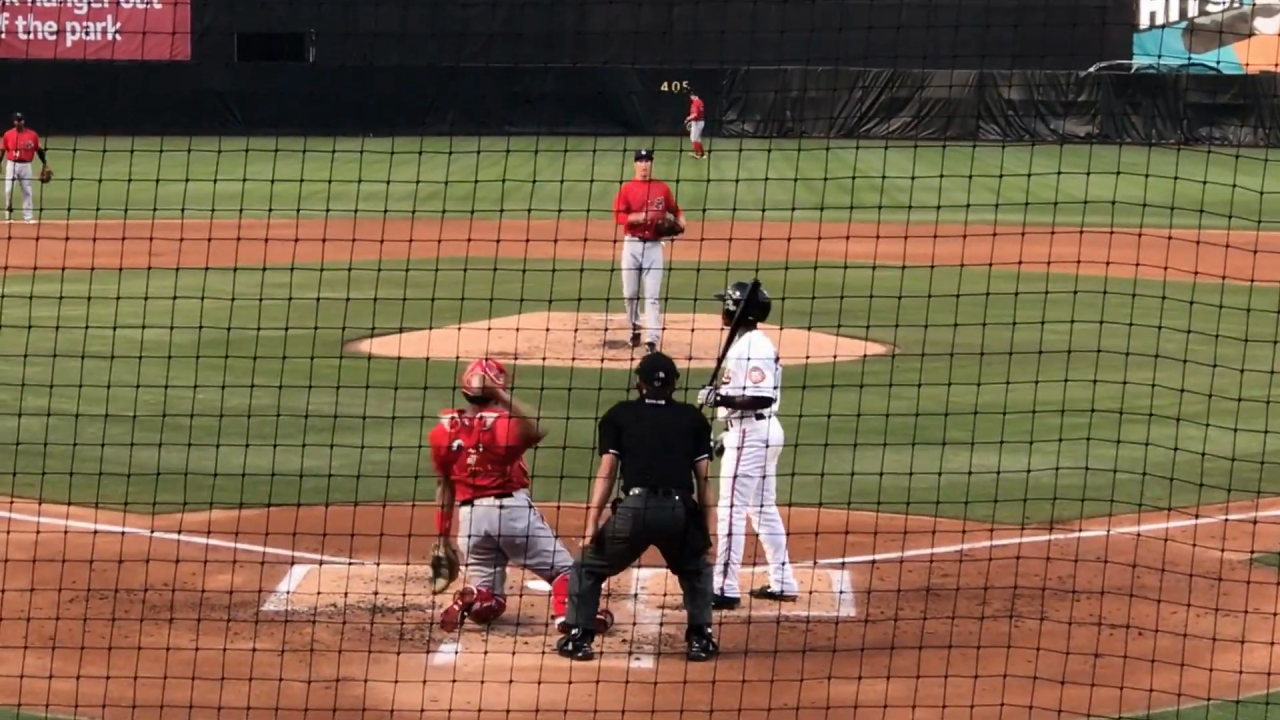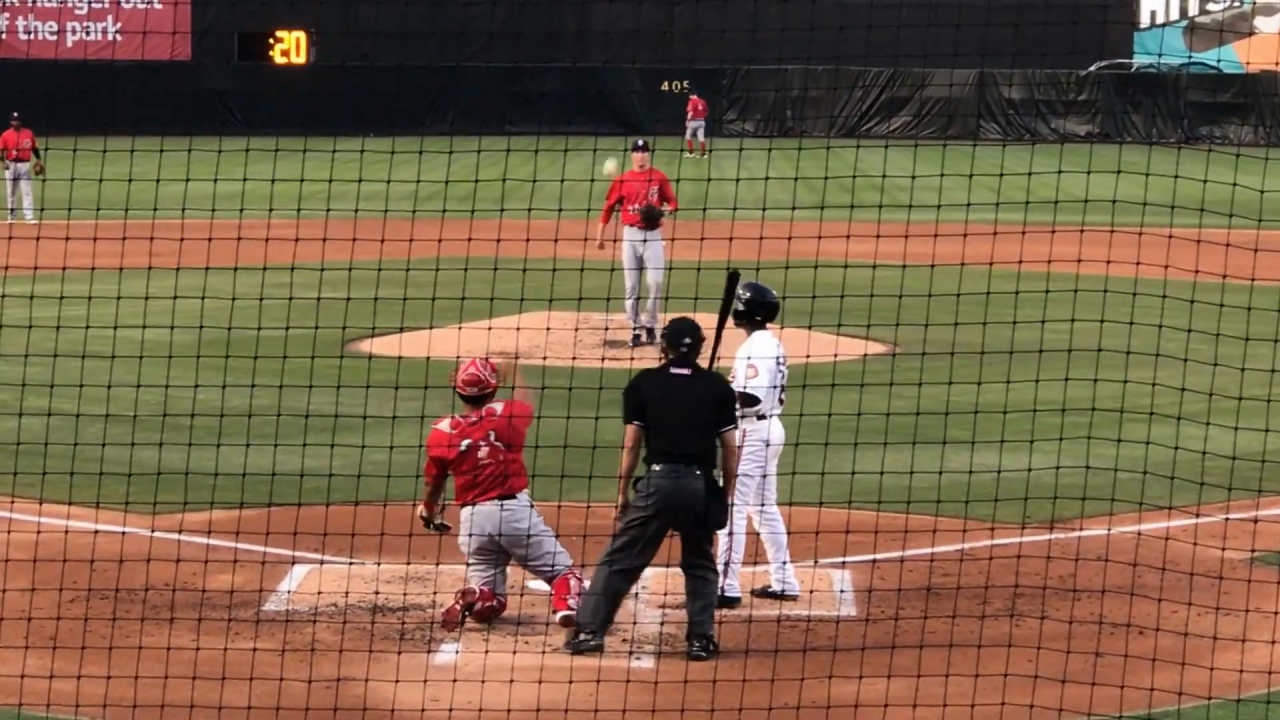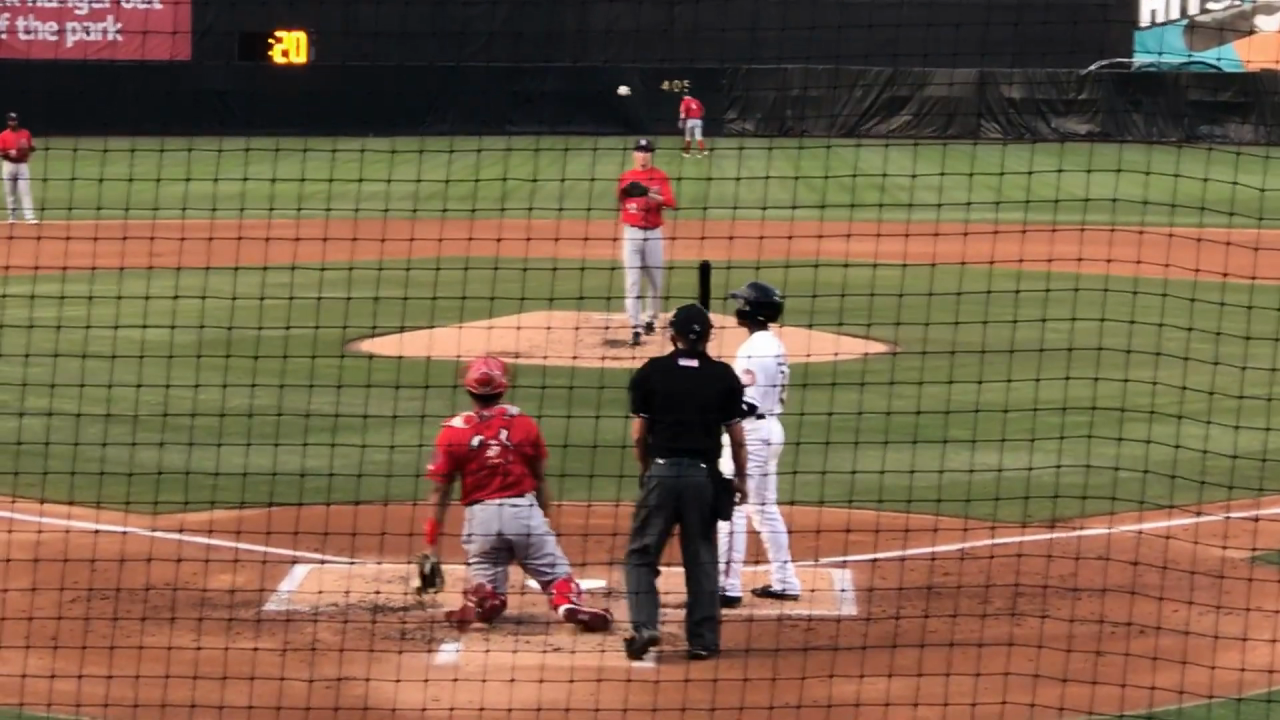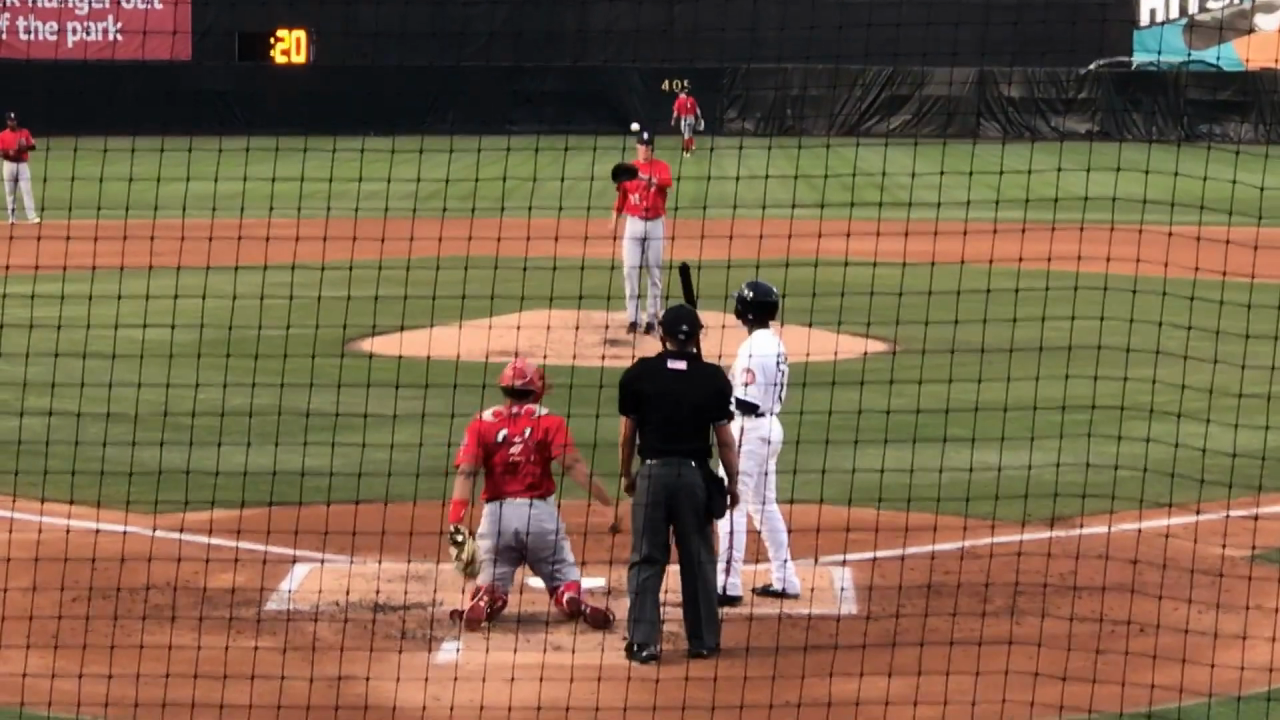
dt=0.3s
person 1, frame 1
left shoulder: (620, 414)
right shoulder: (693, 417)
left elbow: (607, 472)
right elbow: (703, 478)
left wrist: (592, 521)
right wrist: (703, 524)
left hip: (636, 507)
right hip: (679, 509)
left knee: (589, 566)
right knee: (696, 570)
left ankle: (579, 637)
right ankle: (700, 638)
person 1, frame 2
left shoulder: (644, 382)
right shoulder: (718, 386)
left elbow: (631, 445)
right elbow: (730, 448)
left wrist: (622, 493)
right wrist: (726, 493)
left hip: (657, 482)
right hip: (700, 484)
left knee: (620, 559)
right knee: (701, 565)
left ankle: (590, 630)
right ankle: (702, 638)
person 1, frame 3
left shoulder: (651, 372)
right shoulder: (723, 376)
left elbow: (639, 436)
right elbow: (737, 437)
right wrist: (740, 477)
left hip: (661, 472)
right hip: (703, 476)
left knee: (642, 554)
right knee: (702, 559)
left ankle: (645, 627)
right ankle: (703, 639)
person 1, frame 4
left shoulder: (639, 373)
right shoulder: (713, 377)
left elbow: (627, 435)
right elbow: (725, 439)
left wrist: (627, 474)
right wrist: (732, 482)
left hip: (653, 474)
right hip: (694, 475)
left knee: (646, 562)
right knee: (698, 560)
left ankle: (644, 641)
right ankle: (703, 639)
person 2, frame 1
left shoulder: (751, 347)
right shoulder: (758, 343)
left elbow: (763, 398)
left wrist: (721, 399)
right wrist: (725, 408)
left hip: (750, 434)
right hip: (764, 431)
left knee: (731, 509)
right knee: (763, 508)
left ankle: (725, 589)
right ankle: (783, 582)
person 2, frame 2
left shoulder: (755, 347)
right shoulder: (771, 344)
left elbow: (752, 396)
left hip: (752, 432)
right hip: (768, 429)
left knee: (733, 509)
right knee: (764, 507)
left ankle: (727, 588)
right ankle: (784, 582)
person 2, frame 3
left shoulder: (753, 349)
right shoulder: (774, 346)
left elbow: (746, 405)
left hip: (749, 433)
right hip: (769, 429)
left knee: (731, 509)
right knee: (763, 507)
left ankle: (727, 588)
right ankle: (785, 581)
person 2, frame 4
left shoulder: (754, 348)
right shoulder: (775, 344)
left elbow: (747, 403)
left hip: (748, 431)
right hip: (768, 428)
left knee: (731, 508)
right knee: (764, 506)
left ankle: (728, 587)
right ankle: (785, 580)
person 3, frame 1
left shoulder: (445, 426)
right shoulder: (500, 421)
left elbow: (445, 486)
right elbow: (532, 434)
left wrist: (443, 534)
right wrist: (507, 400)
left hip: (469, 519)
right hip: (511, 510)
left knee: (488, 600)
right knee: (563, 568)
left ankle: (464, 603)
right ankle: (567, 614)
person 3, frame 2
left shoulder: (441, 433)
right shoulder: (508, 414)
left elbow: (433, 486)
right elbow: (524, 404)
left wrist: (428, 513)
right wrist: (515, 377)
left hip: (474, 518)
right hip: (515, 510)
left knee: (488, 604)
right knee: (562, 570)
left ankle: (469, 601)
right ankle: (568, 607)
person 3, frame 3
left shoulder: (453, 430)
right shoulder: (522, 422)
left elbow: (441, 488)
right elbow: (539, 477)
left wrist: (431, 538)
right wrist: (545, 511)
left hip: (480, 516)
right hip: (523, 511)
left knee: (489, 603)
right knee: (559, 577)
left ankle: (476, 600)
right ankle: (570, 604)
person 3, frame 4
left shoulder: (482, 423)
right shoulder: (549, 422)
left elbow: (466, 472)
right elbow: (575, 466)
left wrist: (456, 520)
right wrist: (609, 505)
left hip: (497, 514)
right hip: (540, 513)
left knee: (491, 590)
right knee: (566, 584)
left ankle: (485, 601)
right ankle: (573, 600)
person 4, frame 1
left shoulder: (662, 187)
right shoulder: (626, 189)
left elbow: (673, 209)
right elbow: (619, 217)
left wrist: (680, 219)
right wrist: (639, 217)
left hip: (654, 245)
right hip: (632, 244)
left knee: (652, 294)
right knee: (630, 293)
left ankle: (653, 340)
right ankle: (635, 330)
person 4, frame 2
left shoulder: (659, 177)
right shoulder: (622, 179)
left elbow: (672, 202)
right elbow: (609, 206)
left wrist: (665, 210)
right wrist: (600, 233)
left hip: (653, 235)
right hip: (631, 234)
left knee: (655, 282)
right knee: (631, 287)
left ankle: (650, 325)
right ankle: (636, 330)
person 4, frame 3
left shoulder: (660, 177)
right shoulder: (626, 177)
left elbow: (671, 202)
left wrist: (651, 196)
right wrist: (624, 224)
left hip: (653, 233)
right hip: (631, 233)
left knee: (655, 280)
right knee: (632, 282)
left ankle: (651, 319)
right ankle: (636, 328)
person 4, frame 4
left shoulder: (661, 167)
left elbow: (668, 182)
right elbow: (622, 196)
left wrist: (647, 179)
right wrist: (614, 220)
left hip: (654, 225)
right hip: (633, 223)
left knee: (654, 273)
right knee: (630, 271)
left ankle: (652, 319)
right ankle: (633, 318)
